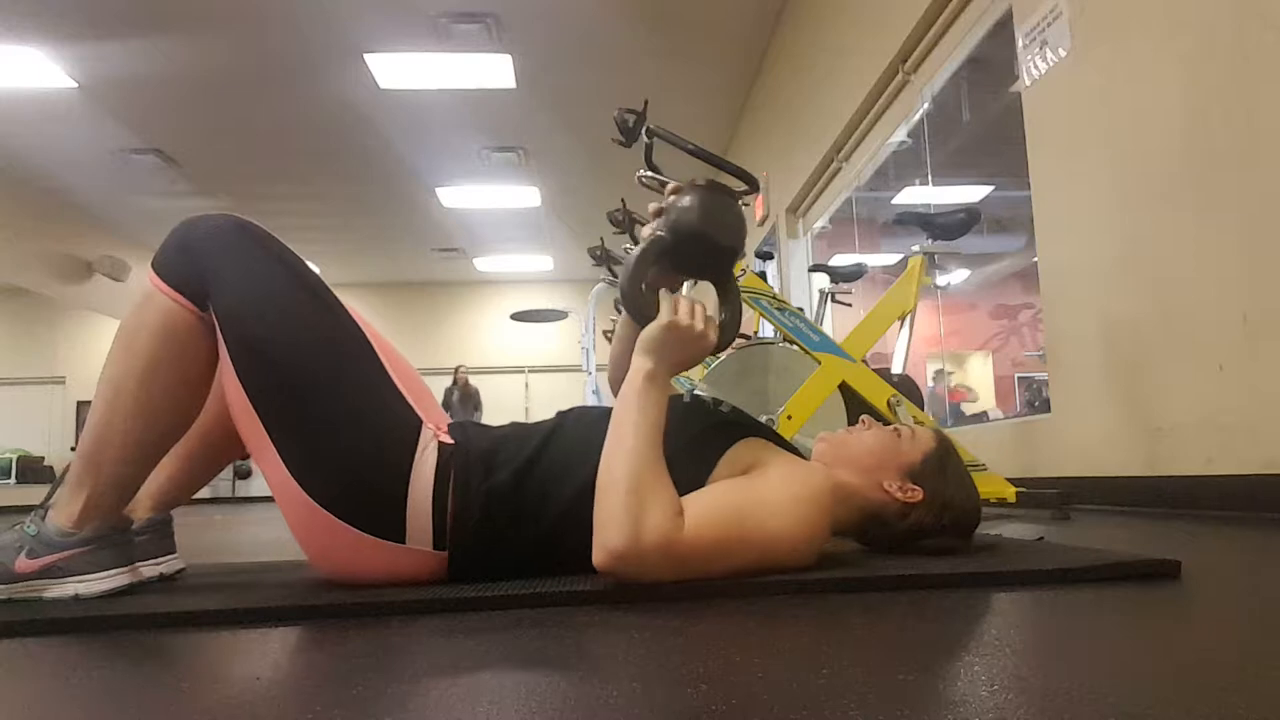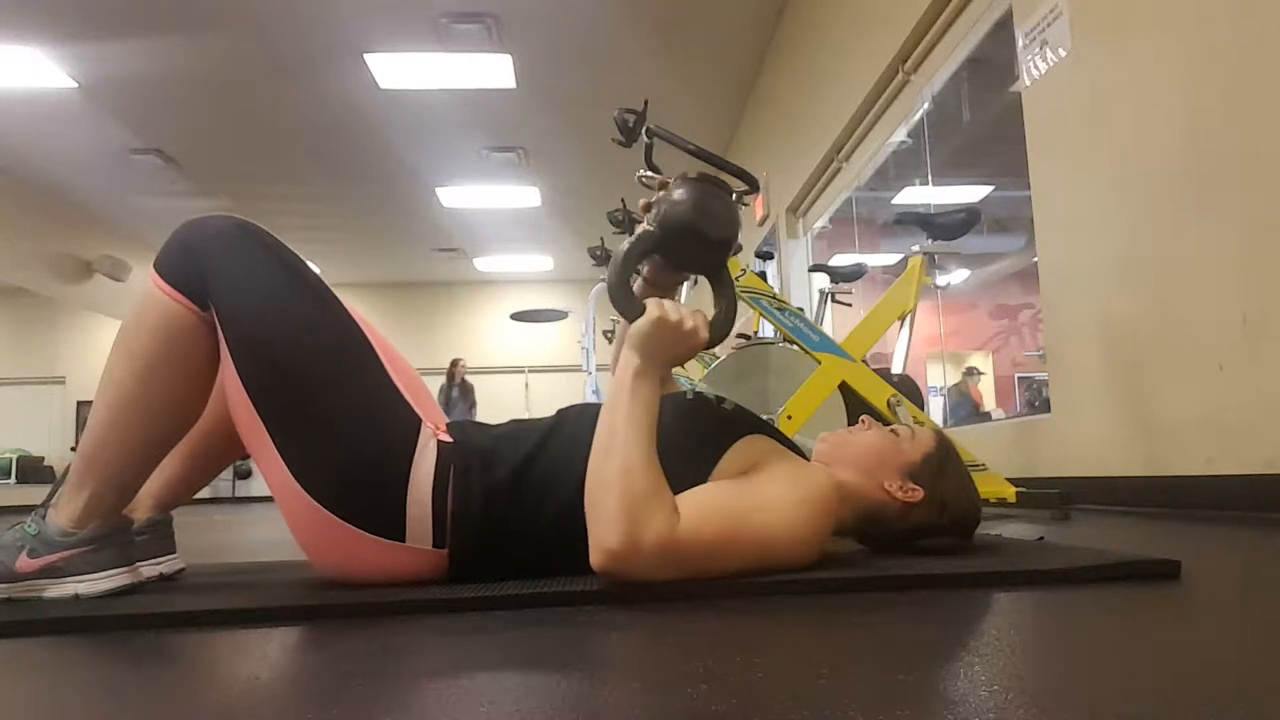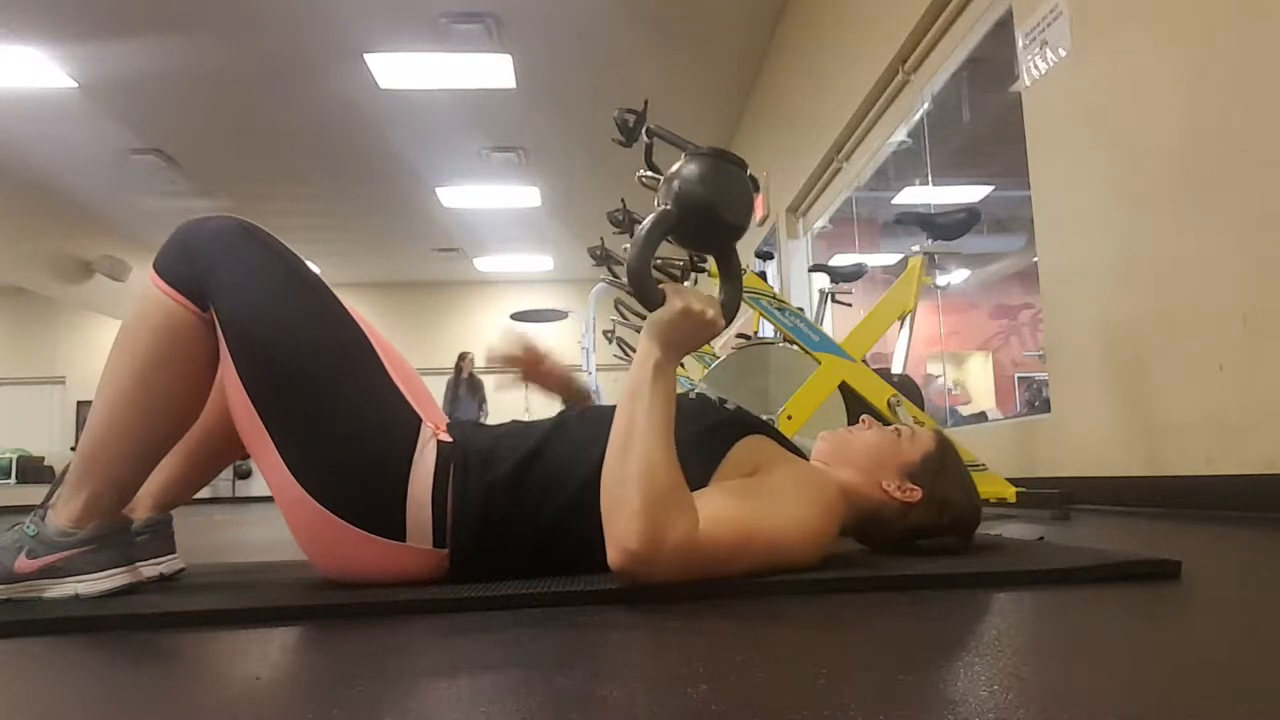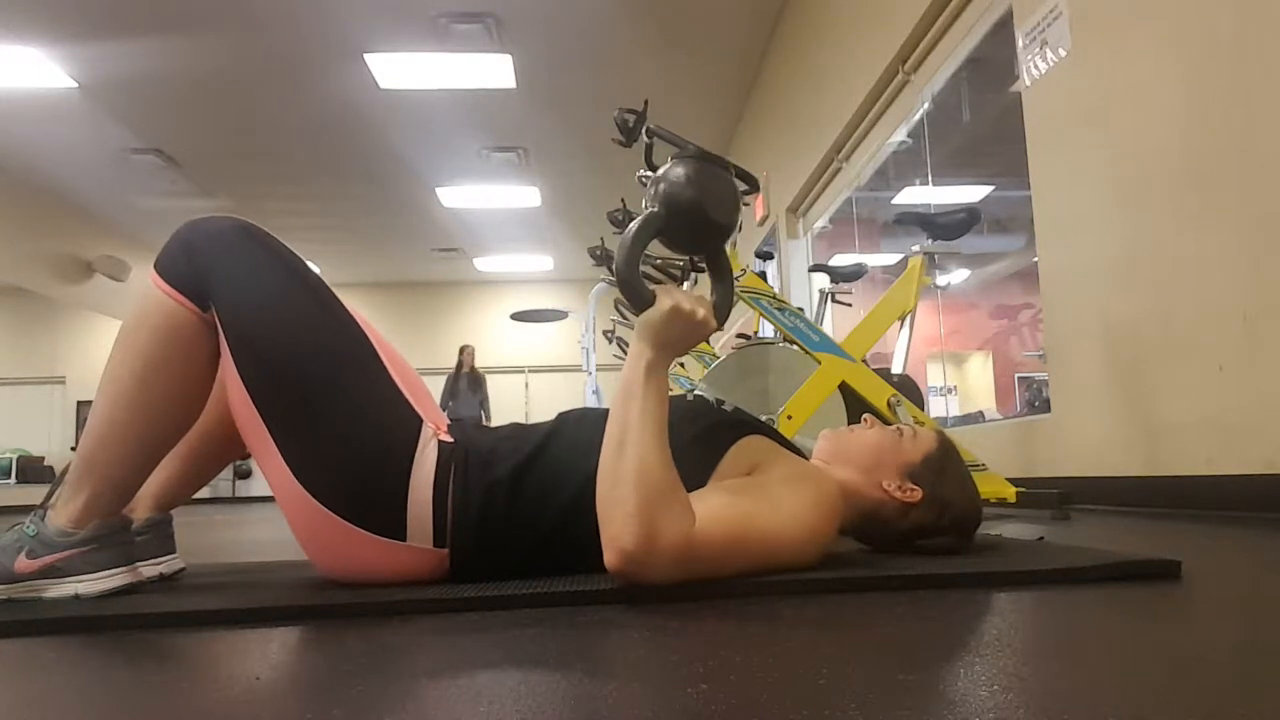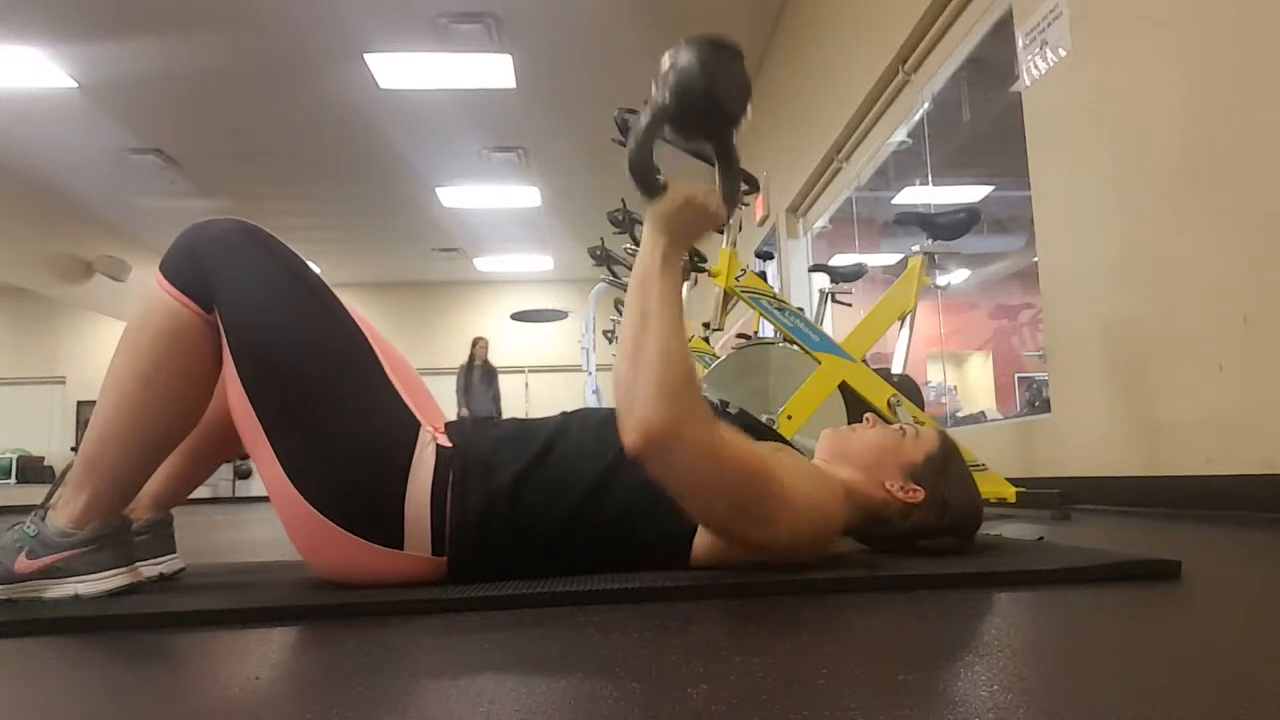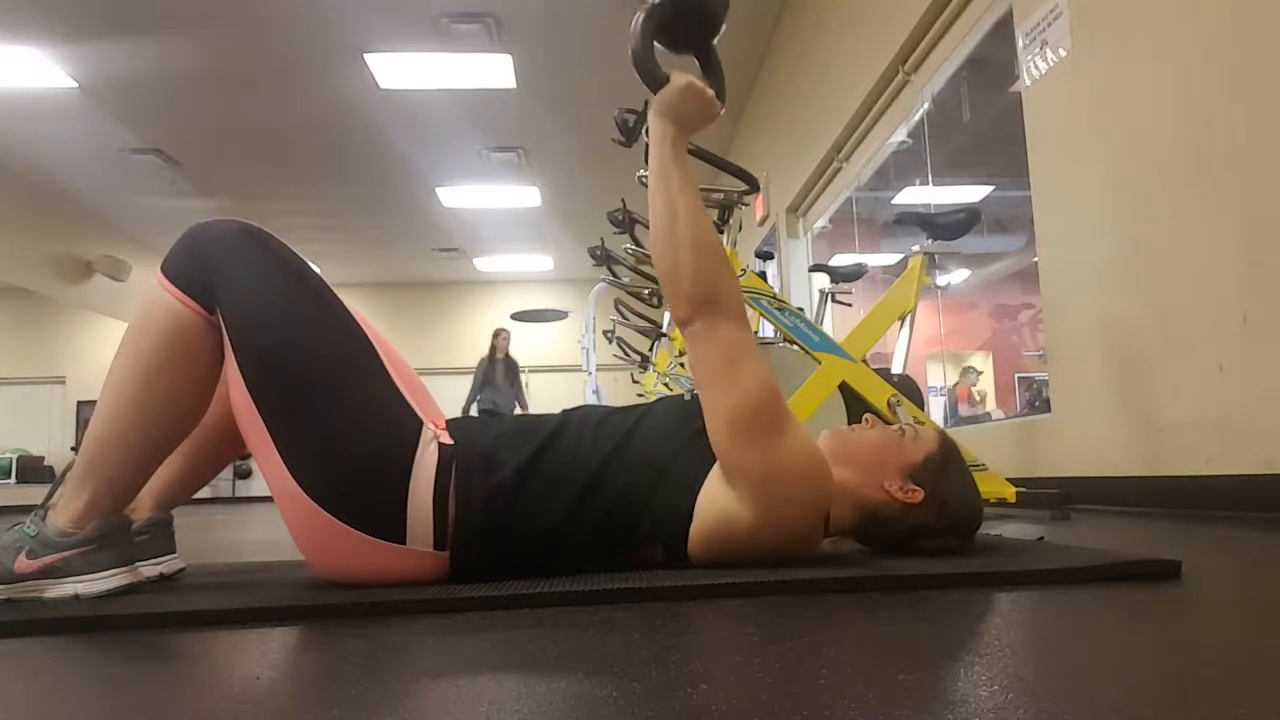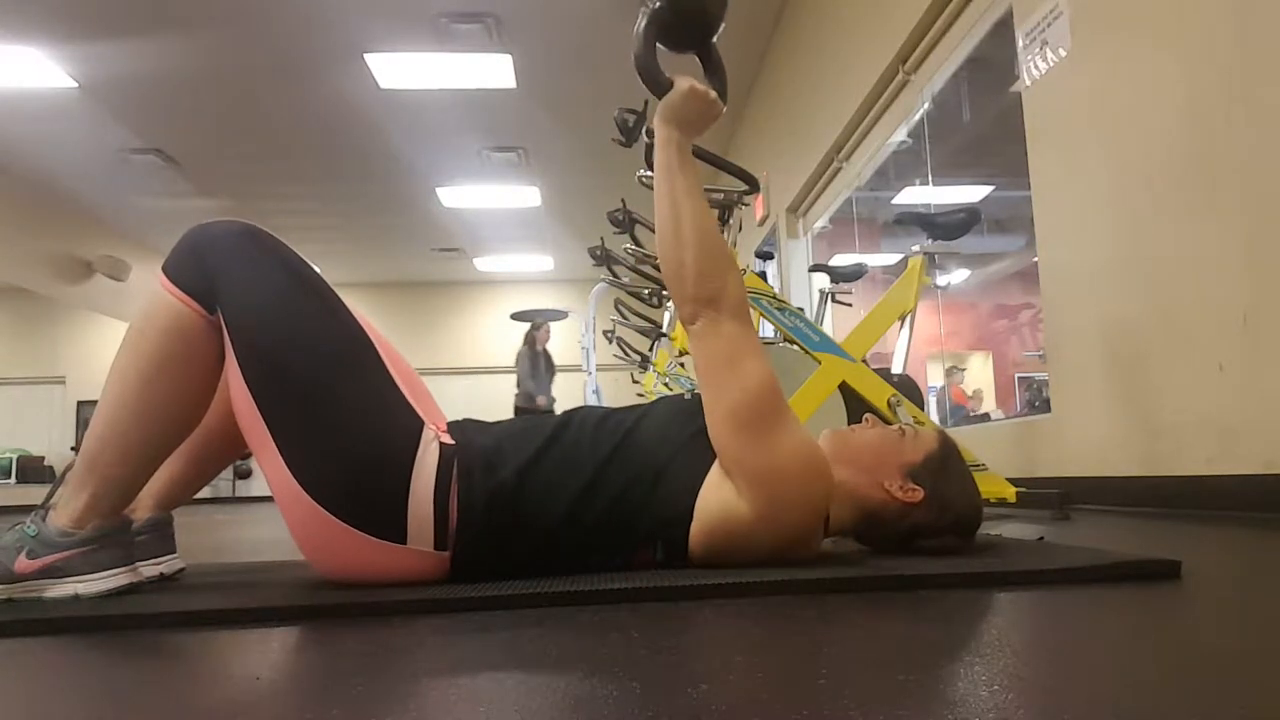
dt=0.5s
person 1, frame 1
left shoulder: (799, 504)
right shoulder: (777, 473)
left elbow: (624, 545)
right elbow: (628, 397)
left wrist: (656, 367)
right wrist: (659, 284)
left hip: (406, 506)
right hip: (438, 477)
left knee: (210, 248)
right knee: (254, 336)
right ankle: (125, 526)
person 1, frame 2
left shoulder: (799, 503)
right shoulder: (782, 475)
left elbow: (621, 542)
right elbow: (639, 412)
left wrist: (643, 364)
right wrist: (657, 283)
left hip: (410, 507)
right hip: (442, 472)
left knee: (211, 252)
right knee: (256, 337)
right ankle: (124, 524)
person 1, frame 3
left shoulder: (804, 506)
right shoulder: (783, 475)
left elbow: (639, 544)
left wrist: (655, 355)
right wrist: (570, 387)
left hip: (408, 507)
right hip: (441, 477)
left knee: (213, 251)
right knee: (249, 335)
right ankle: (125, 524)
person 1, frame 4
left shoulder: (803, 504)
right shoulder: (788, 479)
left elbow: (633, 544)
left wrist: (647, 355)
left hip: (409, 505)
right hip: (444, 477)
left knee: (212, 252)
right knee: (253, 339)
right ankle: (127, 522)
person 1, frame 5
left shoulder: (799, 515)
right shoulder: (786, 491)
left elbow: (652, 426)
right elbow: (666, 422)
left wrist: (664, 244)
right wrist: (670, 253)
left hip: (410, 507)
right hip: (442, 477)
left knee: (219, 251)
right knee: (248, 342)
right ankle: (122, 525)
person 1, frame 6
left shoulder: (790, 494)
right shoulder: (777, 491)
left elbow: (702, 307)
right elbow: (707, 313)
left wrist: (669, 139)
left hip: (407, 506)
right hip: (442, 477)
left knee: (221, 256)
right knee: (249, 335)
right ankle: (125, 524)
person 1, frame 7
left shoulder: (790, 490)
right shoulder: (780, 497)
left elbow: (712, 309)
right elbow: (712, 317)
left wrist: (674, 142)
left hip: (409, 508)
right hip: (443, 483)
left knee: (221, 258)
right knee: (253, 338)
right ankle: (128, 523)
